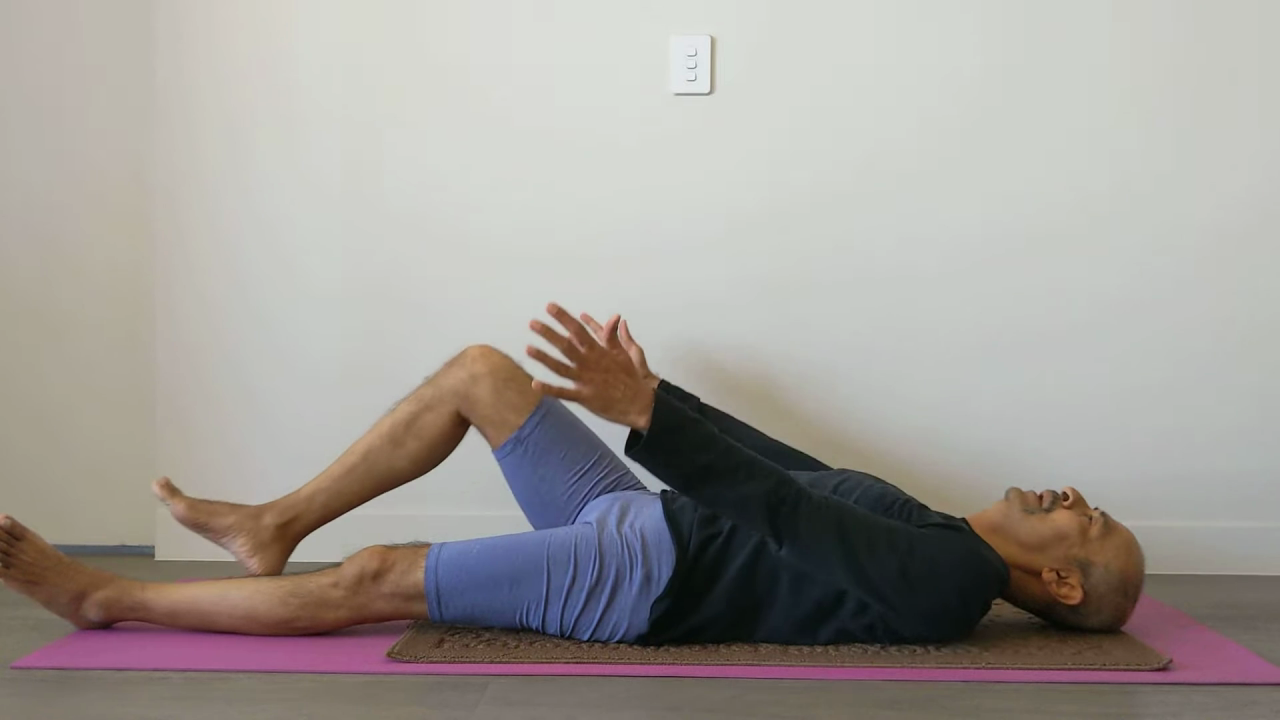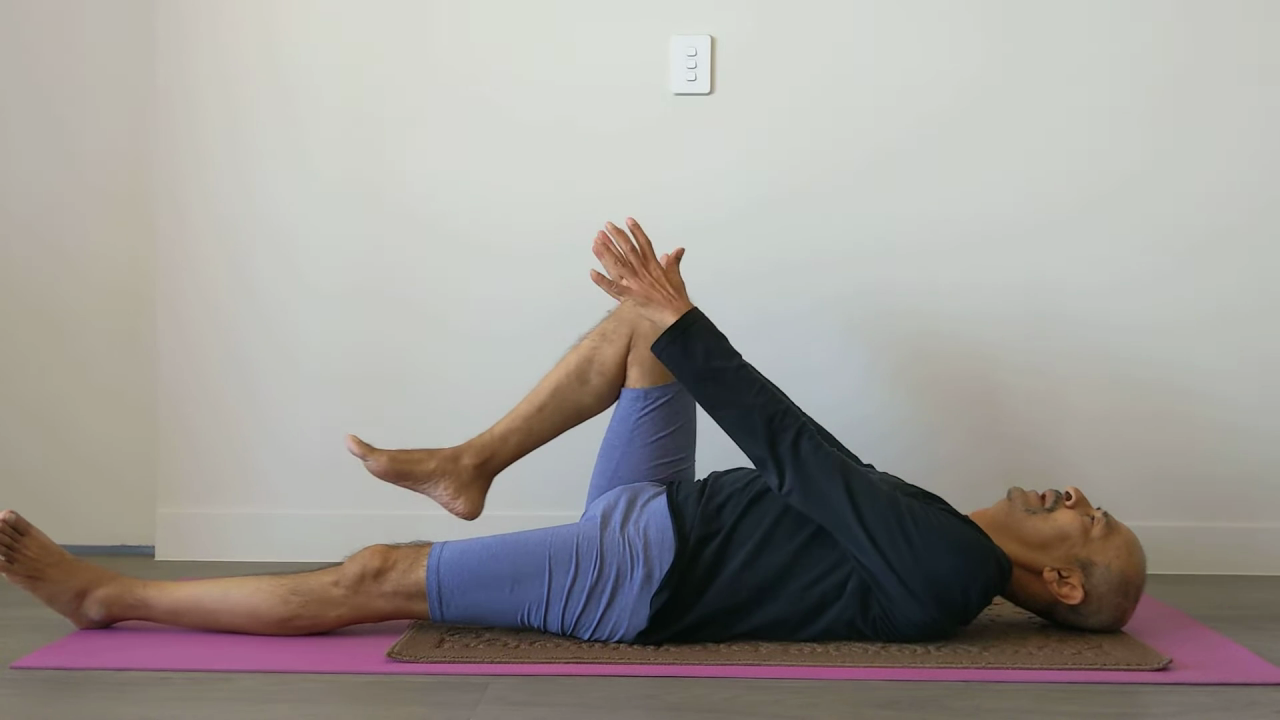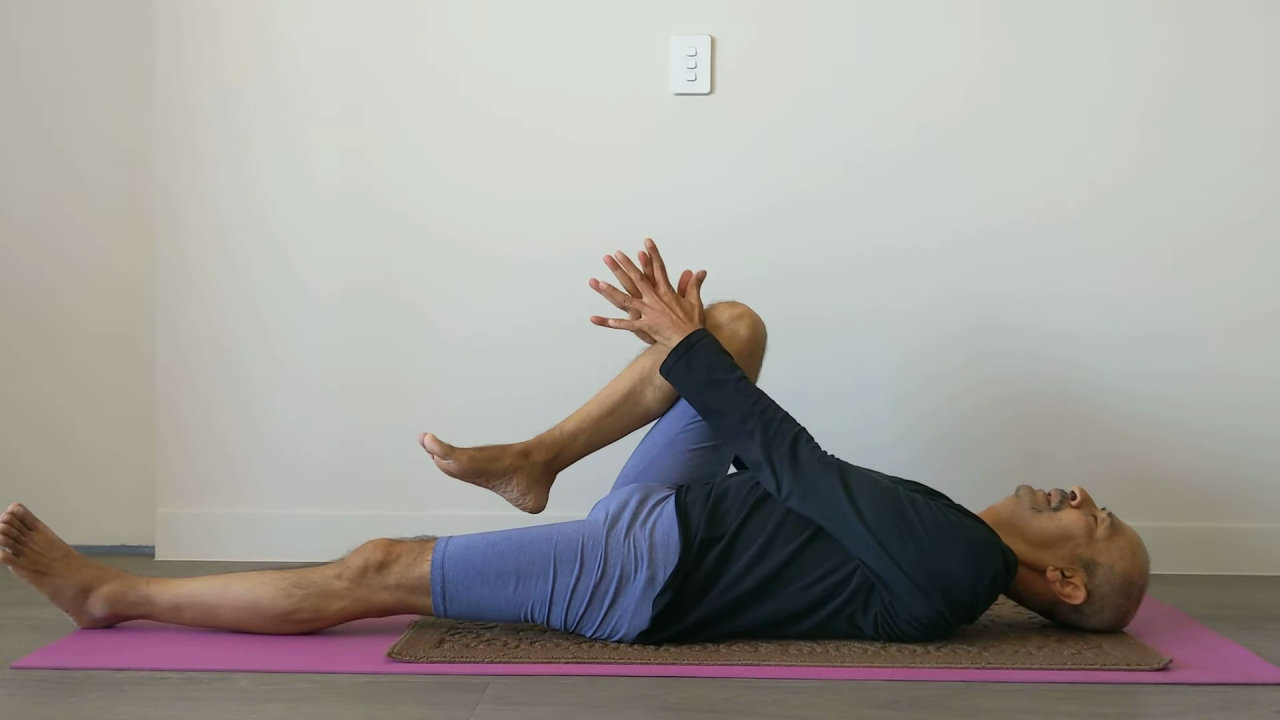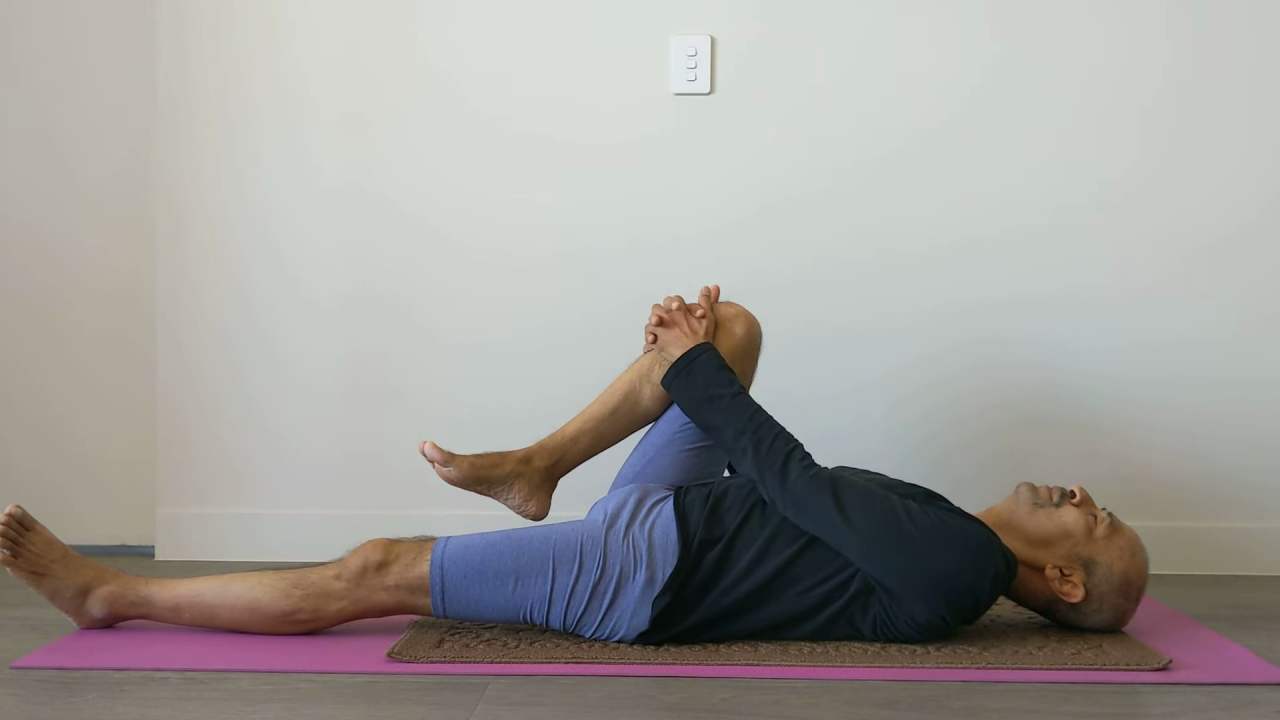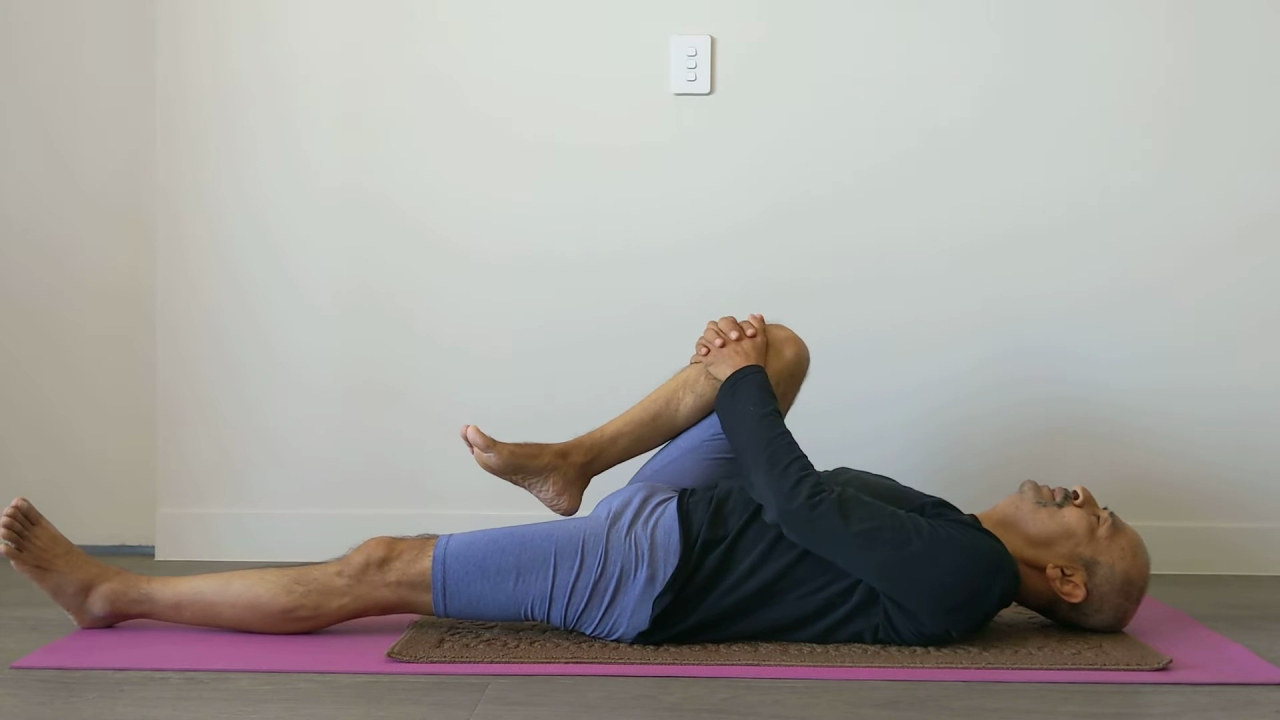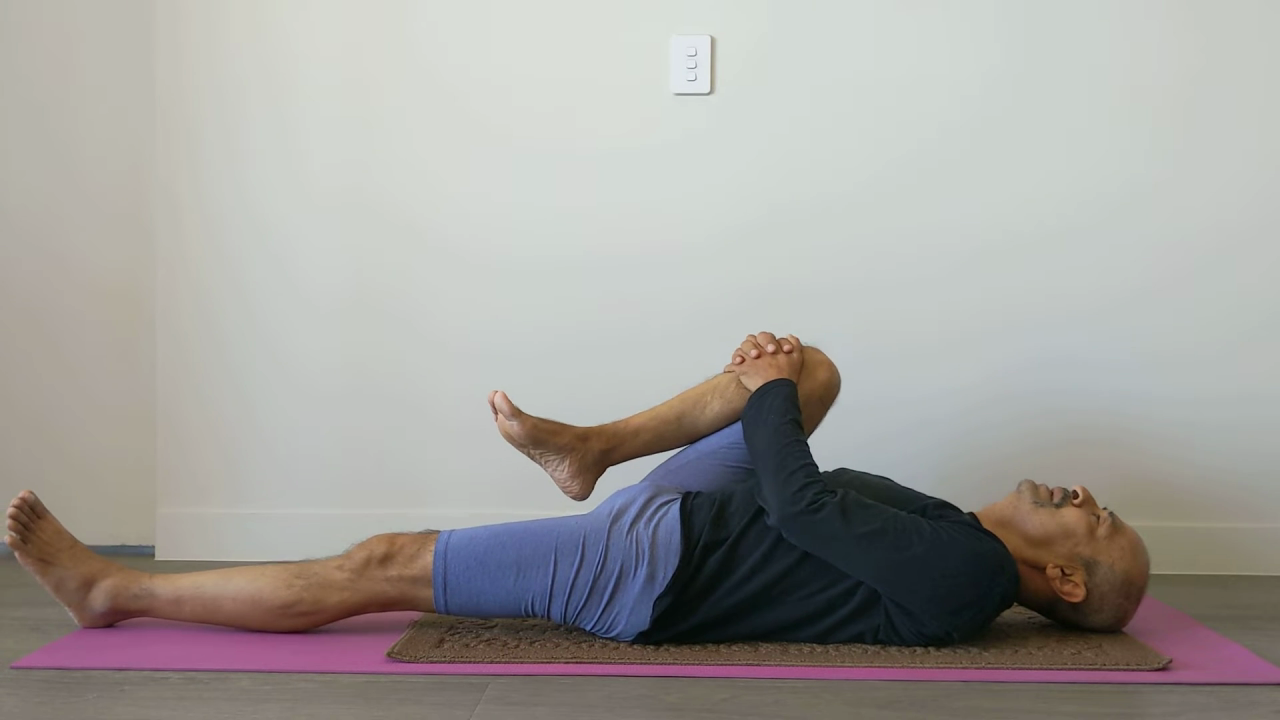
dt=0.5s
person 1, frame 1
left shoulder: (942, 584)
right shoulder: (929, 538)
left elbow: (787, 513)
right elbow: (784, 465)
left wrist: (642, 411)
right wrist: (651, 399)
left hip: (640, 581)
right hip: (650, 521)
left knee: (371, 582)
right knee: (473, 371)
left ankle: (107, 598)
right ankle: (266, 527)
person 1, frame 2
left shoulder: (942, 569)
right shoulder: (936, 541)
left elbow: (795, 454)
right elbow: (815, 474)
left wrist: (677, 324)
right wrist: (668, 317)
left hip: (635, 576)
right hip: (652, 518)
left knee: (370, 580)
right knee: (643, 326)
left ankle: (107, 597)
right ankle: (469, 467)
person 1, frame 3
left shoulder: (954, 563)
right shoulder: (943, 544)
left elbow: (796, 469)
right elbow: (804, 484)
left wrist: (681, 346)
right wrist: (691, 339)
left hip: (640, 574)
right hip: (662, 522)
left knee: (372, 574)
right knee: (737, 329)
left ankle: (110, 592)
right ankle: (535, 461)
person 1, frame 4
left shoulder: (952, 566)
right shoulder: (944, 544)
left elbow: (792, 483)
right elbow: (809, 499)
left wrist: (689, 364)
right wrist: (702, 352)
left hip: (639, 573)
right hip: (665, 519)
left knee: (373, 573)
right knee: (731, 328)
left ankle: (110, 595)
right ankle: (534, 468)
person 1, frame 5
left shoulder: (957, 574)
right shoulder: (952, 542)
left elbow: (795, 506)
right elbow: (815, 503)
left wrist: (735, 385)
right wrist: (744, 369)
left hip: (642, 572)
right hip: (668, 518)
left knee: (374, 570)
right knee: (777, 346)
left ankle: (111, 591)
right ankle: (570, 464)
person 1, frame 6
left shoulder: (961, 575)
right shoulder: (955, 544)
left elbow: (799, 507)
left wrist: (764, 391)
right wrist: (778, 382)
left hip: (645, 571)
right hip: (674, 523)
left knee: (376, 567)
right knee: (809, 368)
left ankle: (111, 589)
right ankle: (586, 448)
